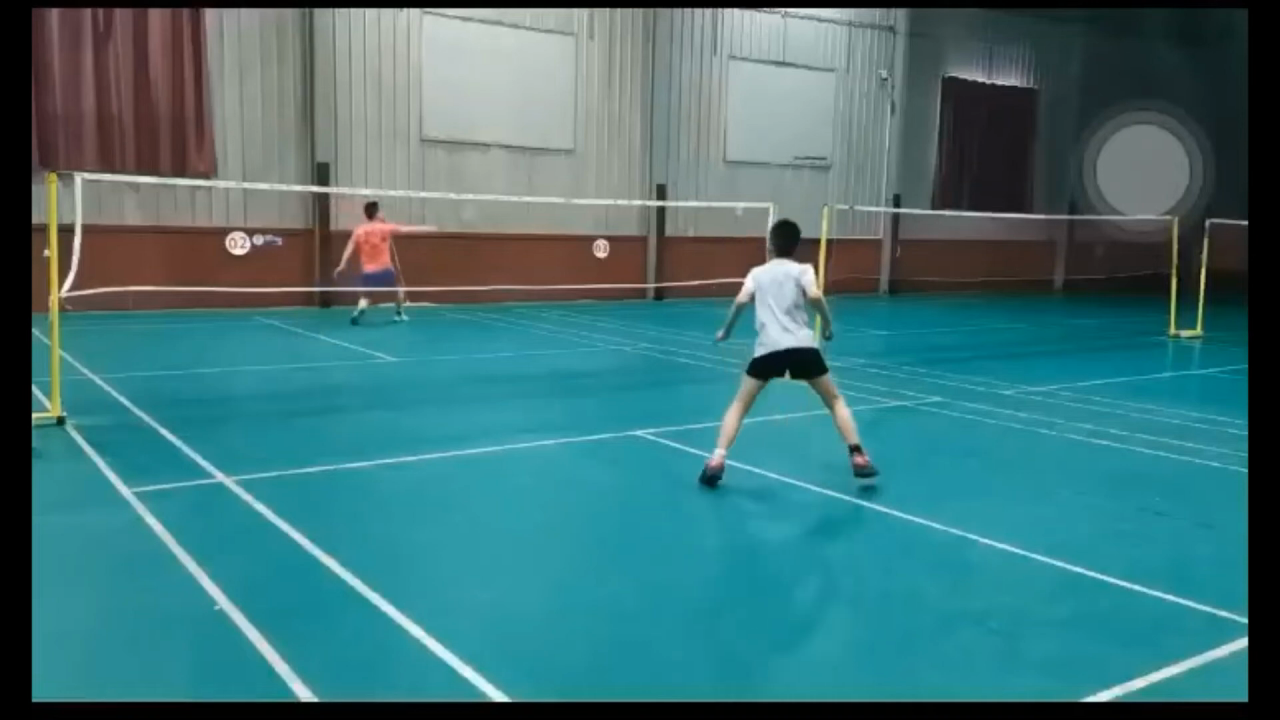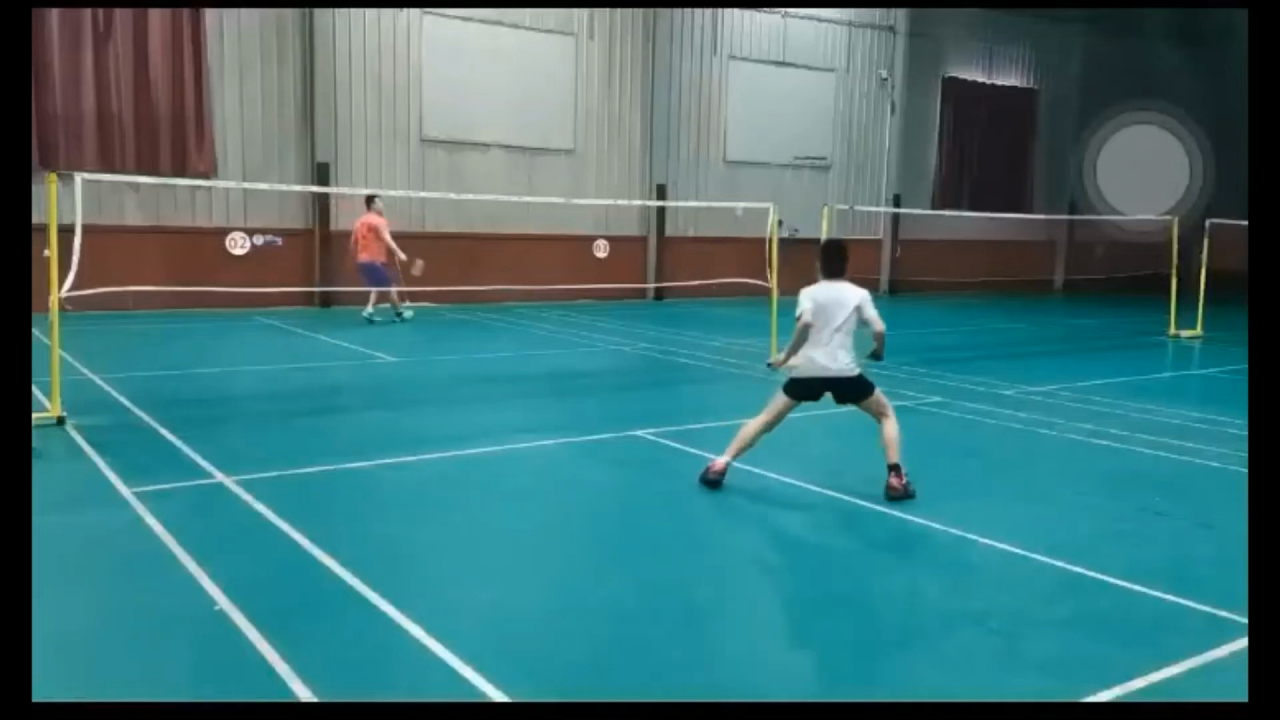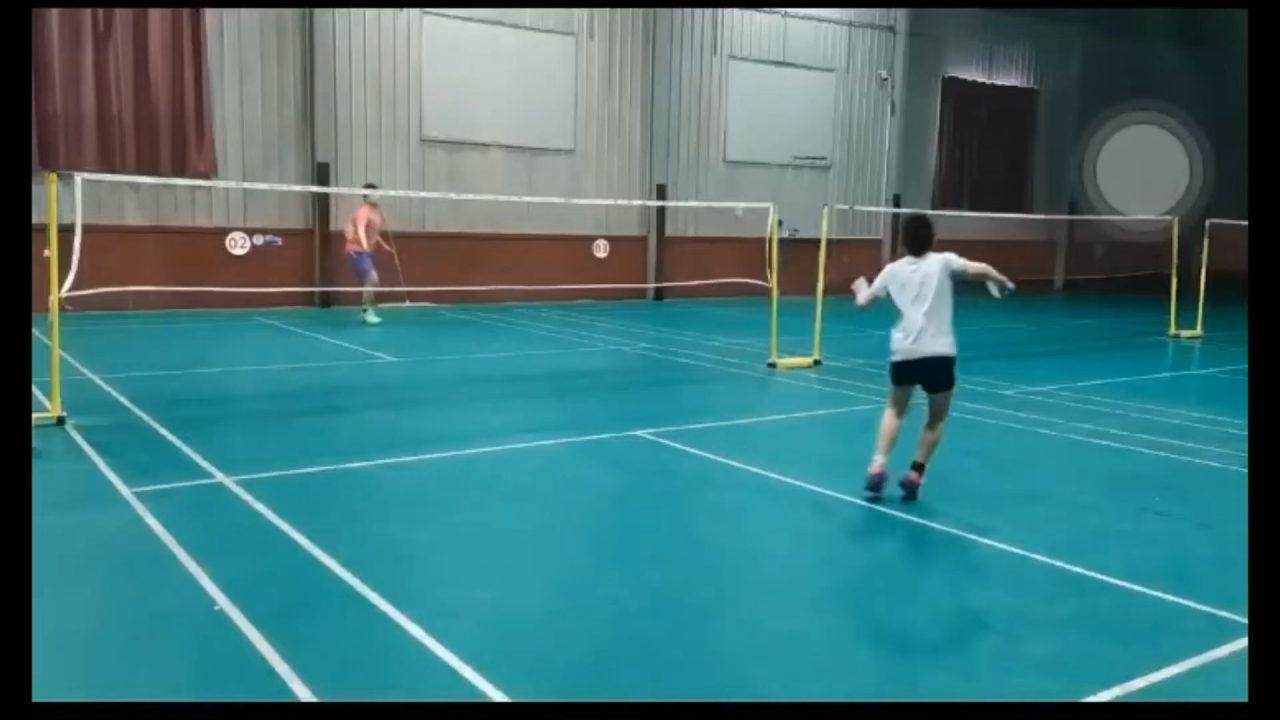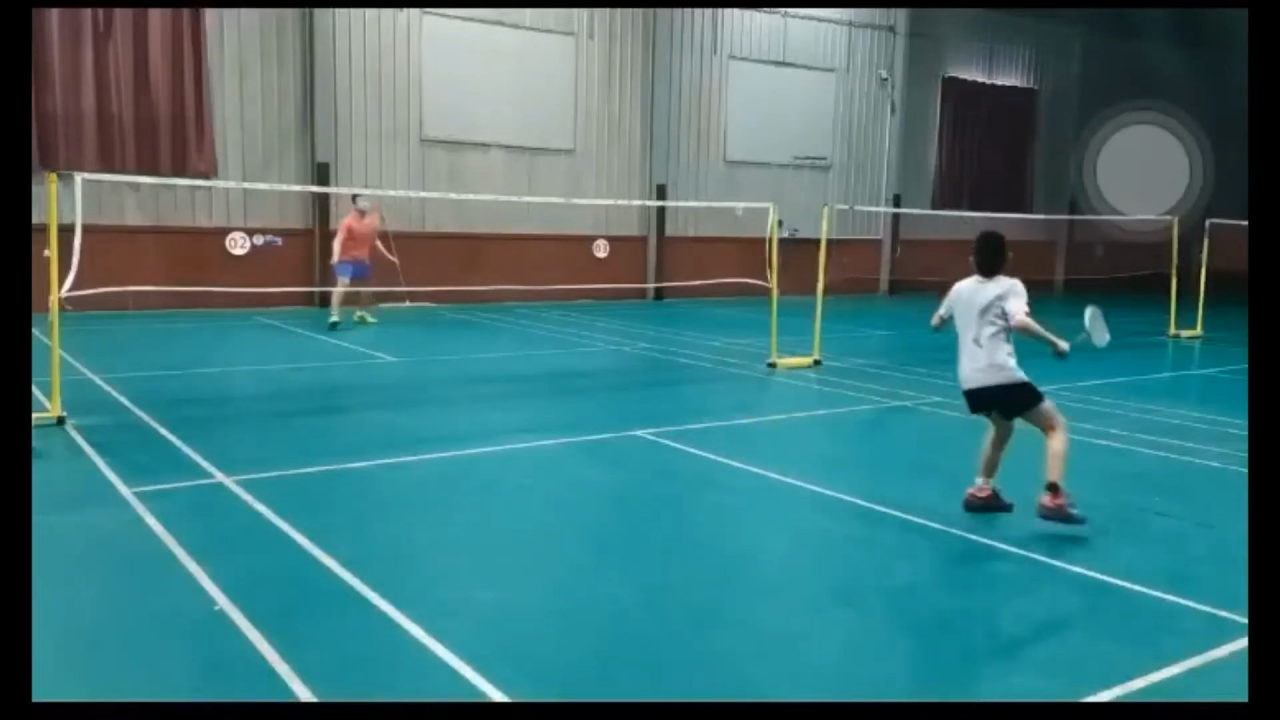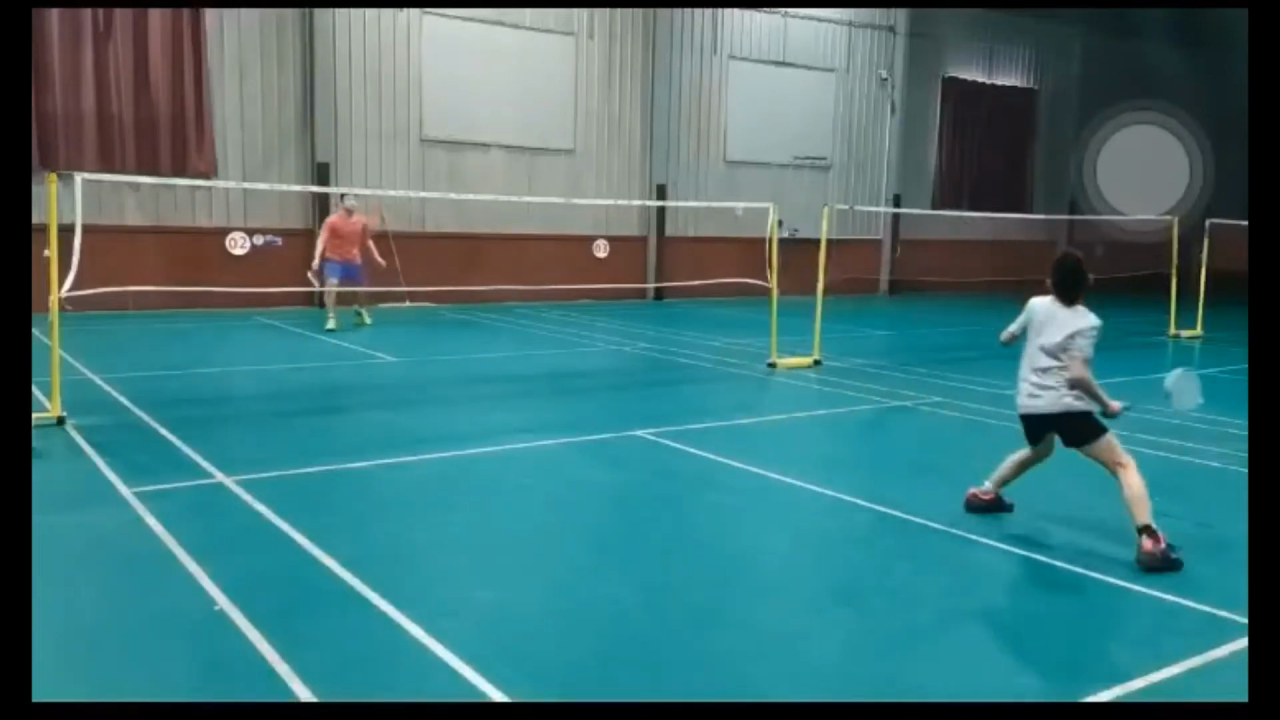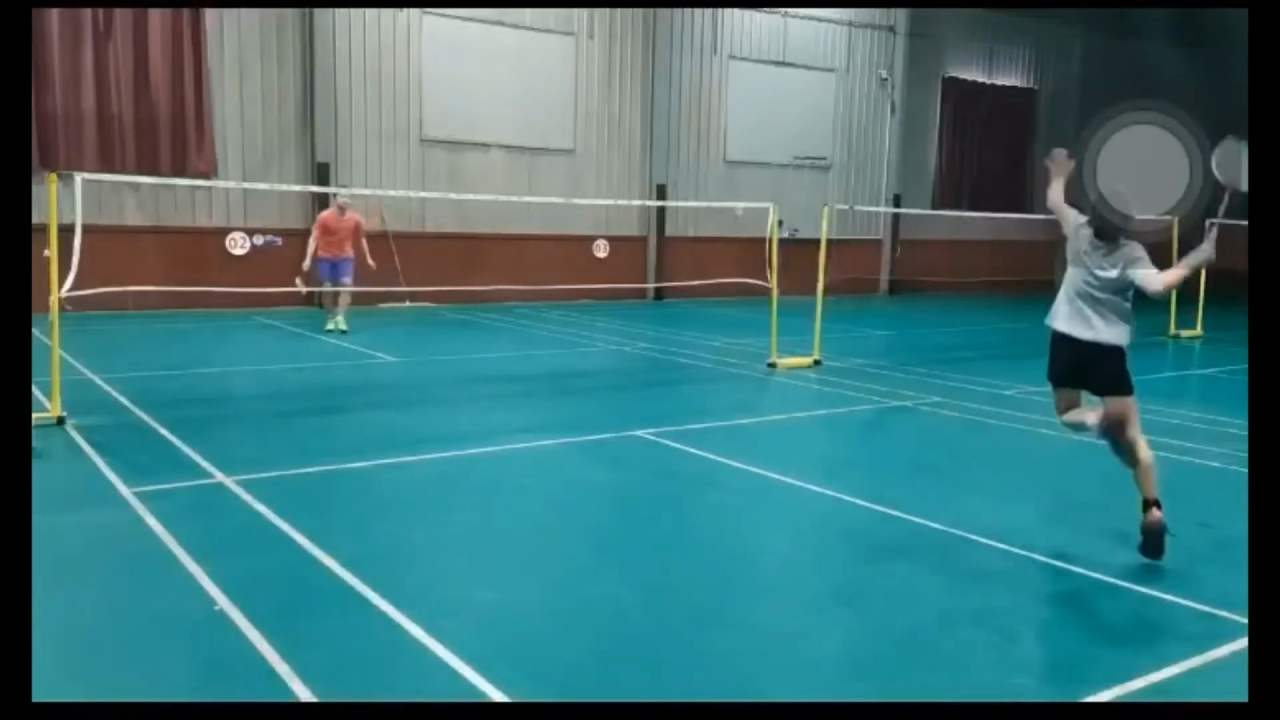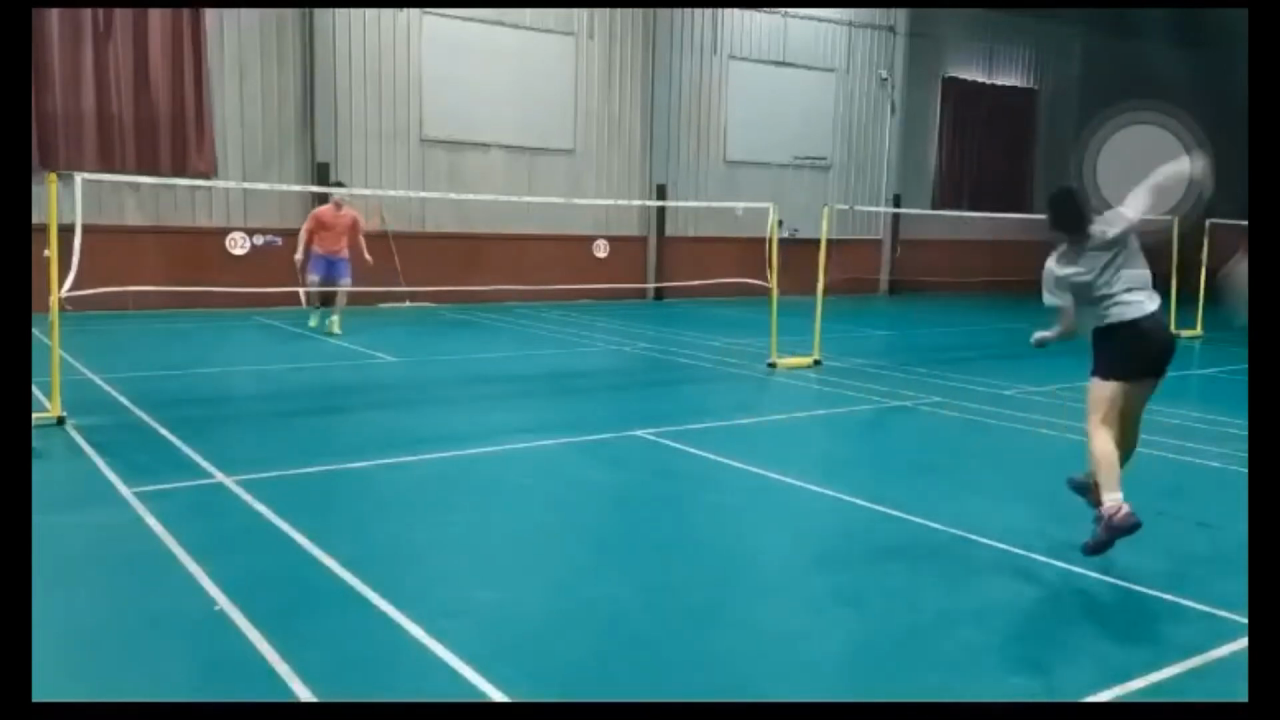
dt=0.2s
person 1, frame 1
left shoulder: (756, 273)
right shoulder: (803, 270)
left elbow: (741, 300)
right elbow: (814, 295)
left wrist: (726, 329)
right wrist: (828, 324)
left hip: (768, 349)
right hip: (802, 347)
left knee: (739, 406)
right knee: (835, 400)
left ankle: (717, 461)
right ankle: (858, 457)
person 1, frame 2
left shoulder: (810, 293)
right shoulder: (860, 294)
left elbow: (804, 324)
right elbow: (879, 330)
left wrist: (785, 356)
right wrist: (879, 350)
left hip: (808, 370)
right hip: (844, 372)
left knee: (767, 419)
right knee: (886, 414)
left ankle: (721, 466)
right ankle: (895, 478)
person 1, frame 3
left shoulder: (891, 270)
right shoulder: (943, 261)
left elbow: (864, 302)
right elbow: (979, 270)
left wrist: (860, 288)
right wrist: (1003, 281)
left hip: (903, 354)
right hip: (937, 353)
left knee: (895, 409)
right knee: (937, 417)
left ankle: (877, 466)
right ankle: (916, 473)
person 1, frame 4
left shoulder: (959, 290)
right shoulder: (1010, 287)
left elbow: (936, 323)
right elbow: (1019, 322)
right wrist: (1055, 341)
left hip: (972, 382)
right hip: (1003, 379)
left knee: (1002, 428)
right knee: (1055, 428)
left ankle: (981, 490)
right ankle: (1052, 496)
person 1, frame 5
left shoulder: (1035, 306)
right shoulder: (1088, 322)
left elbow: (1005, 338)
right elbow: (1077, 375)
right wrist: (1106, 403)
left hip: (1030, 407)
right hip: (1068, 409)
left knee: (1038, 452)
right knee: (1125, 466)
left ankle: (985, 492)
right ankle: (1149, 542)
person 1, frame 6
left shoulder: (1081, 230)
right shoulder: (1132, 253)
left elbow: (1054, 201)
right elbow: (1156, 287)
left wrist: (1059, 172)
right wrist: (1199, 257)
left hip: (1067, 338)
right hip: (1106, 346)
left knee: (1067, 411)
right knee: (1131, 433)
left ankle: (1098, 420)
right ankle: (1151, 513)
person 1, frame 7
left shoulder: (1056, 268)
right shoulder: (1114, 227)
left elbow: (1068, 327)
right elbow: (1147, 191)
left wrist: (1047, 335)
right wrist: (1183, 168)
left hip: (1121, 336)
right hip: (1155, 332)
left knee: (1098, 425)
right knee: (1127, 421)
left ankle: (1116, 510)
right ankle: (1099, 482)
